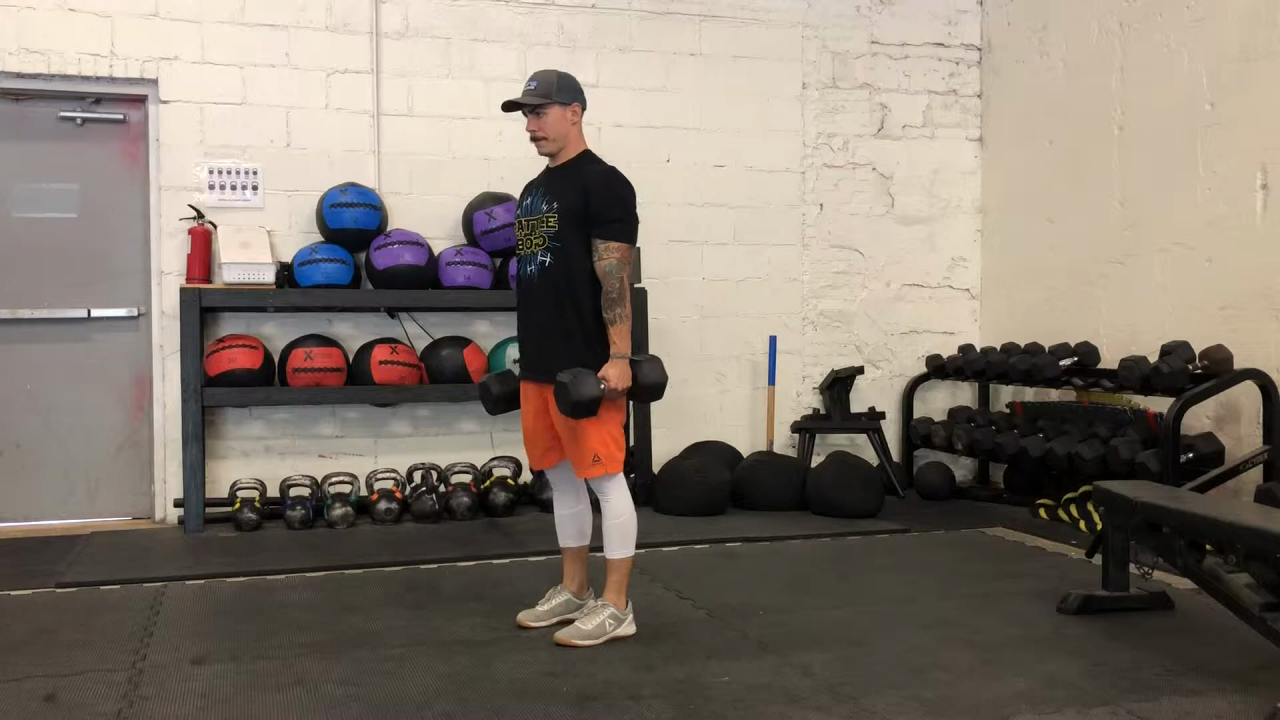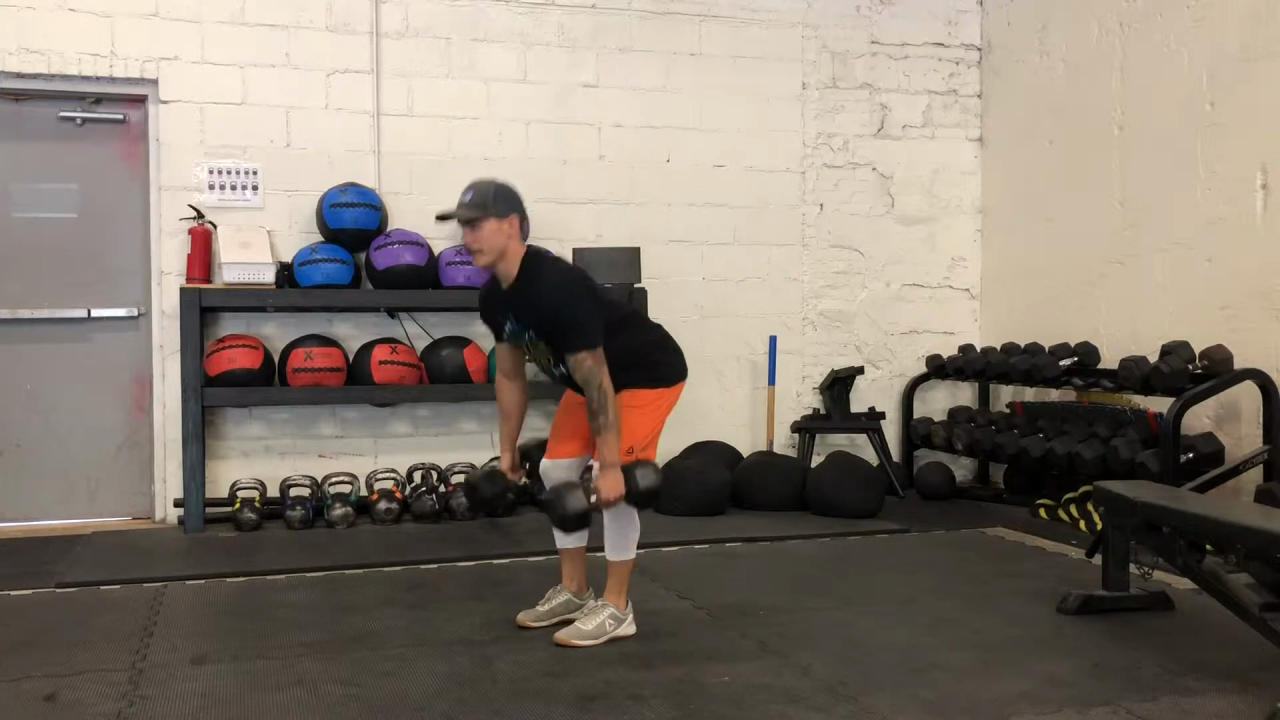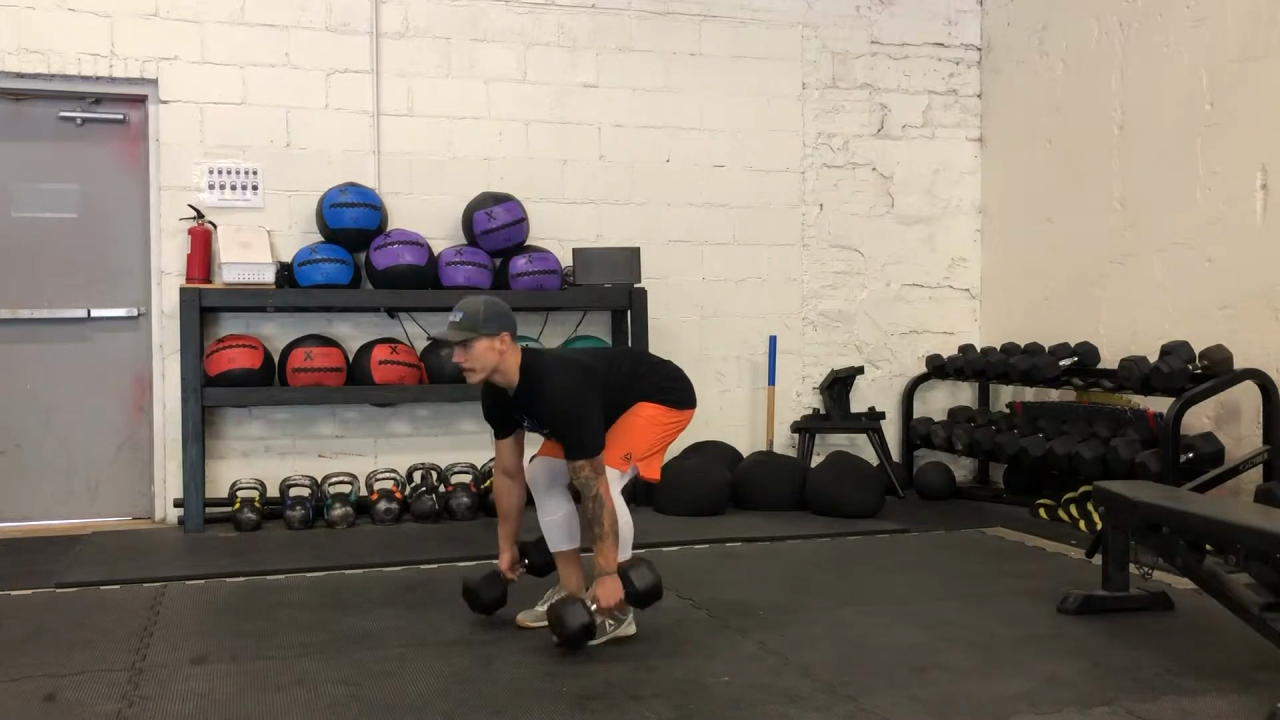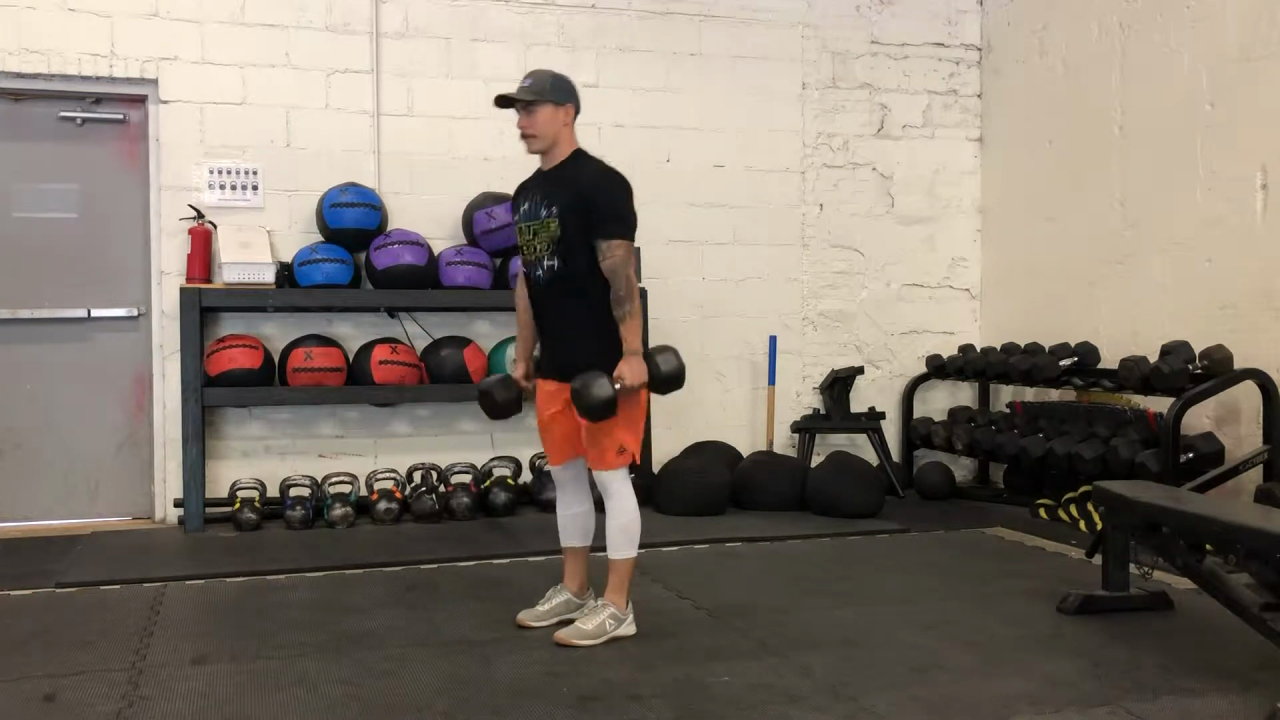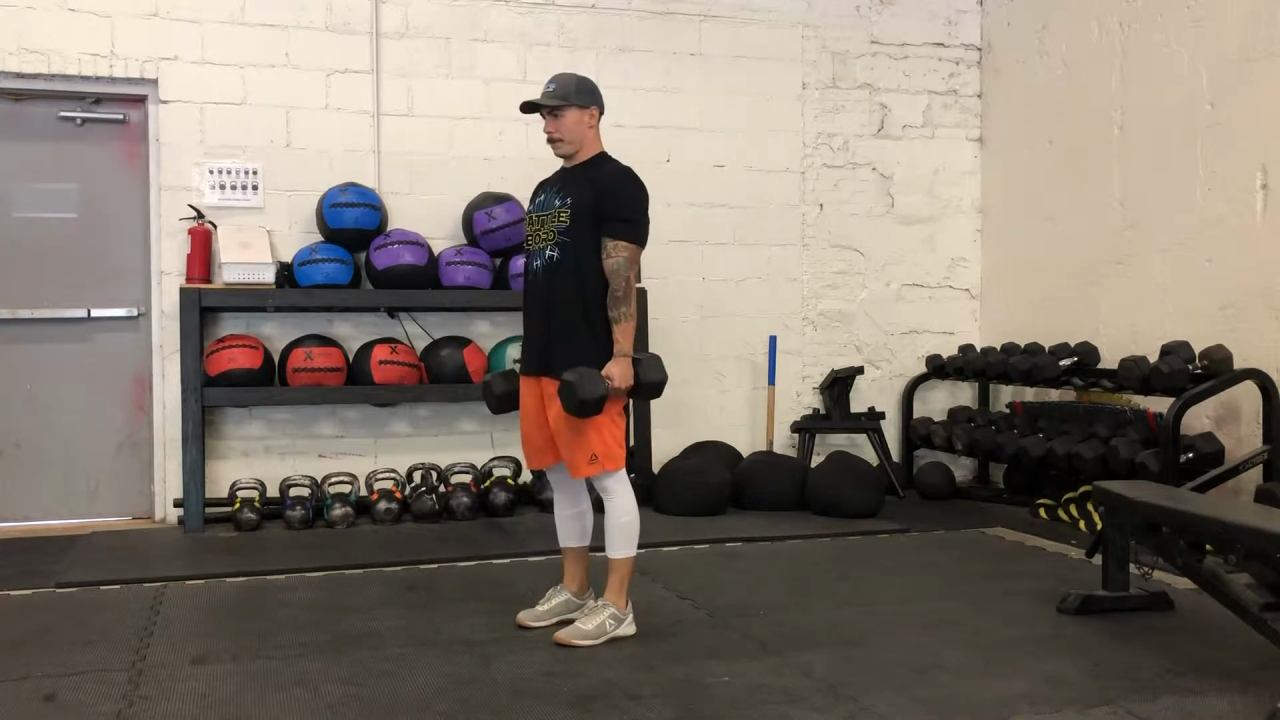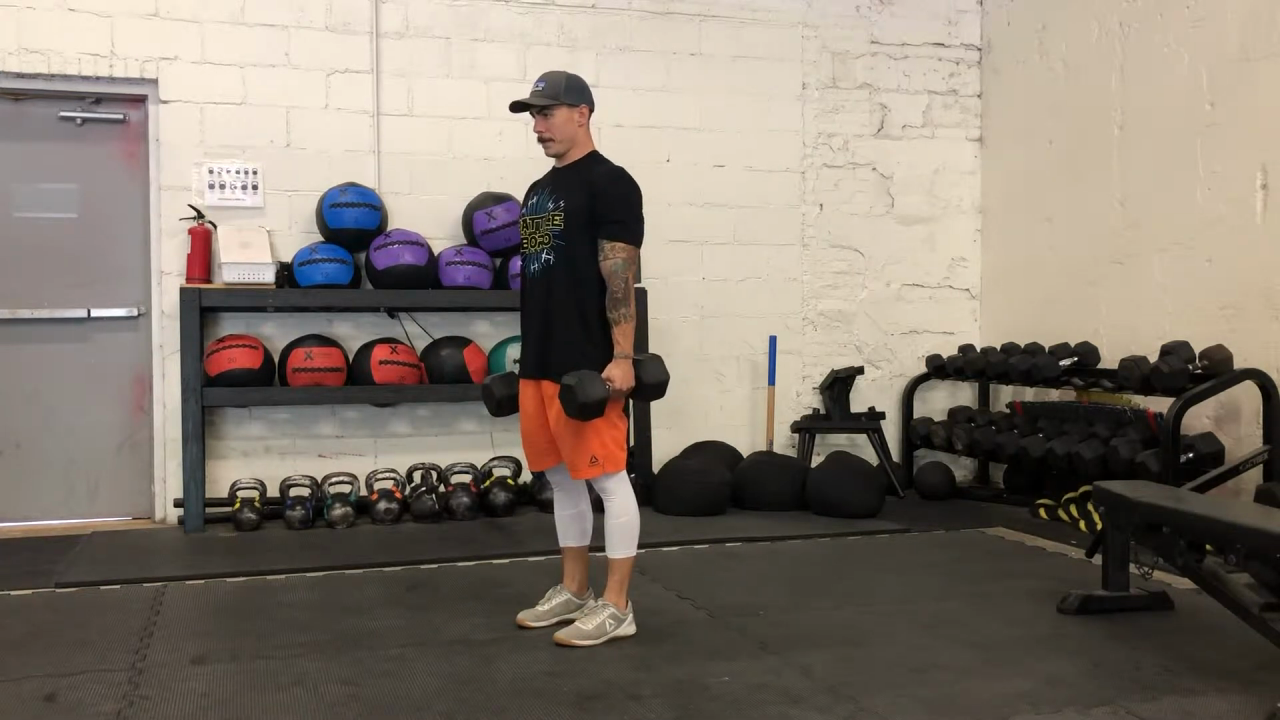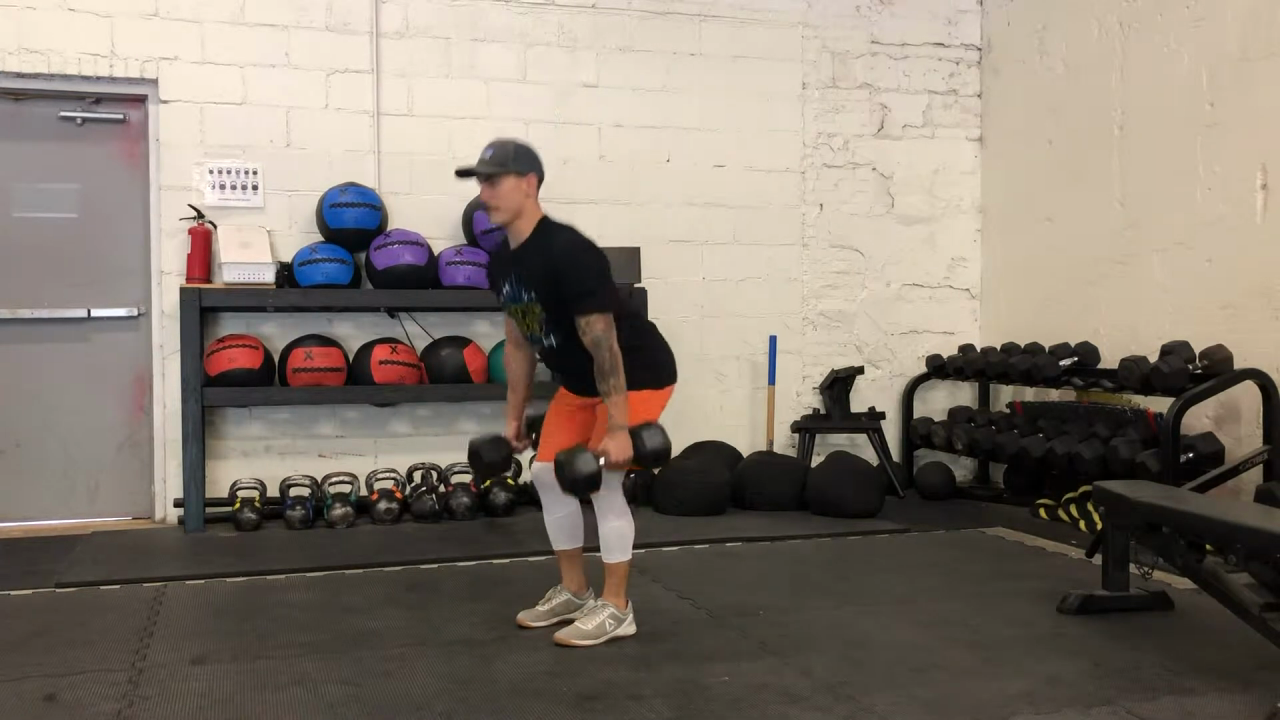
dt=0.7s
person 1, frame 1
left shoulder: (602, 183)
right shoulder: (534, 190)
left elbow: (614, 277)
left wrist: (619, 357)
right wrist: (528, 359)
left hip: (587, 366)
right hip: (539, 365)
left knee: (603, 477)
right knee: (561, 477)
left ankle: (616, 607)
right ankle: (573, 591)
person 1, frame 2
left shoulder: (556, 287)
right shoulder: (494, 296)
left elbow: (597, 382)
right elbow: (509, 375)
left wrist: (610, 468)
right wrist: (507, 449)
left hip: (649, 372)
right hip: (593, 371)
left knee: (612, 478)
right knee: (556, 468)
left ankle: (616, 608)
right ankle: (573, 592)
person 1, frame 3
left shoulder: (560, 390)
right shoulder: (497, 394)
left elbow: (594, 490)
right elbow: (508, 474)
left wrist: (608, 574)
right wrist: (507, 547)
left hip: (661, 398)
right hip: (610, 399)
left knee: (605, 477)
right knee: (542, 474)
left ankle: (615, 611)
right ankle: (571, 590)
person 1, frame 4
left shoulder: (598, 182)
right shoulder: (526, 193)
left elbow: (621, 272)
left wrist: (633, 356)
right wrist: (523, 357)
left hip: (604, 363)
right hip: (556, 364)
left knee: (610, 475)
right knee: (566, 475)
left ankle: (616, 608)
right ankle: (573, 591)
person 1, frame 5
left shoulder: (615, 183)
right shoulder: (547, 189)
left elbow: (622, 275)
left wrist: (621, 355)
right wrist: (529, 355)
left hip: (588, 363)
right hip: (542, 361)
left knee: (607, 476)
right knee: (561, 476)
left ankle: (616, 606)
right ankle: (573, 591)
person 1, frame 6
left shoulder: (608, 183)
right shoulder: (539, 191)
left elbow: (620, 277)
left wrist: (622, 358)
right wrist: (529, 359)
left hip: (589, 365)
right hip: (541, 364)
left knee: (607, 478)
right knee: (561, 477)
left ankle: (616, 607)
right ankle: (573, 592)
person 1, frame 7
left shoulder: (567, 253)
right shoulder: (502, 262)
left elbow: (604, 345)
right elbow: (519, 344)
left wrist: (618, 428)
right wrist: (514, 416)
left hip: (640, 373)
right hip: (579, 380)
left knee: (602, 479)
right knee: (547, 473)
left ankle: (616, 608)
right ankle: (573, 591)
